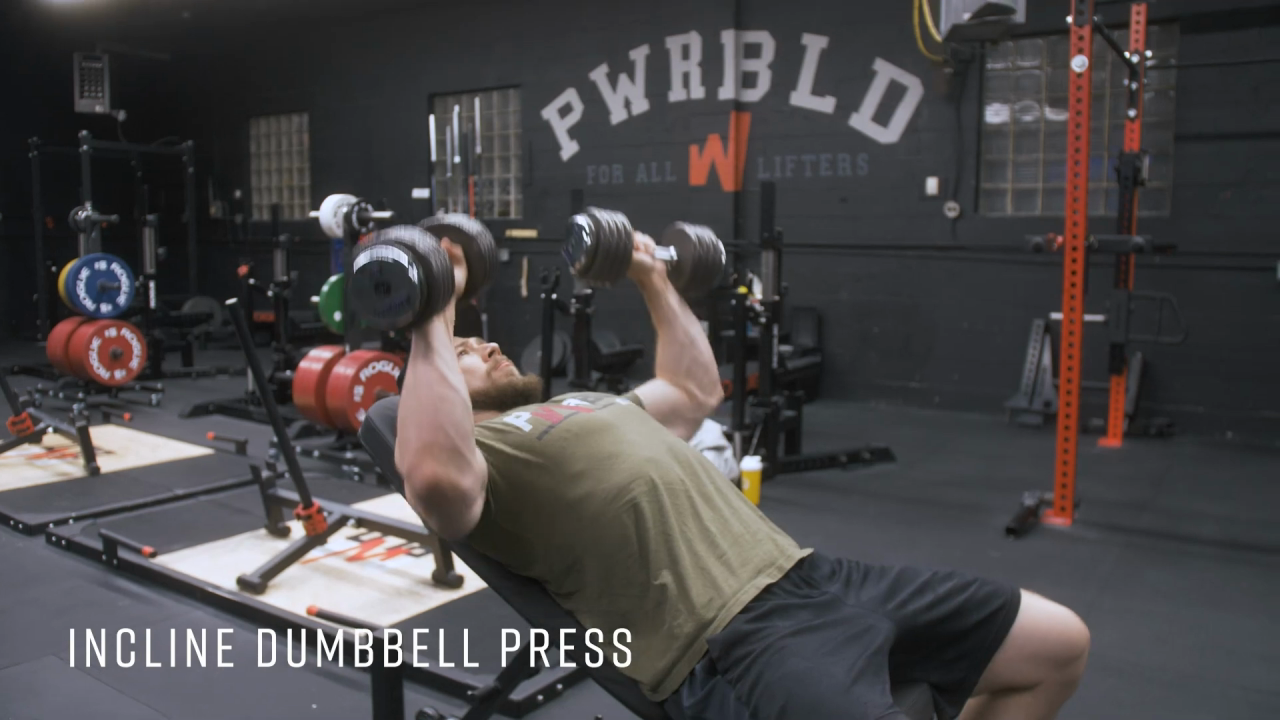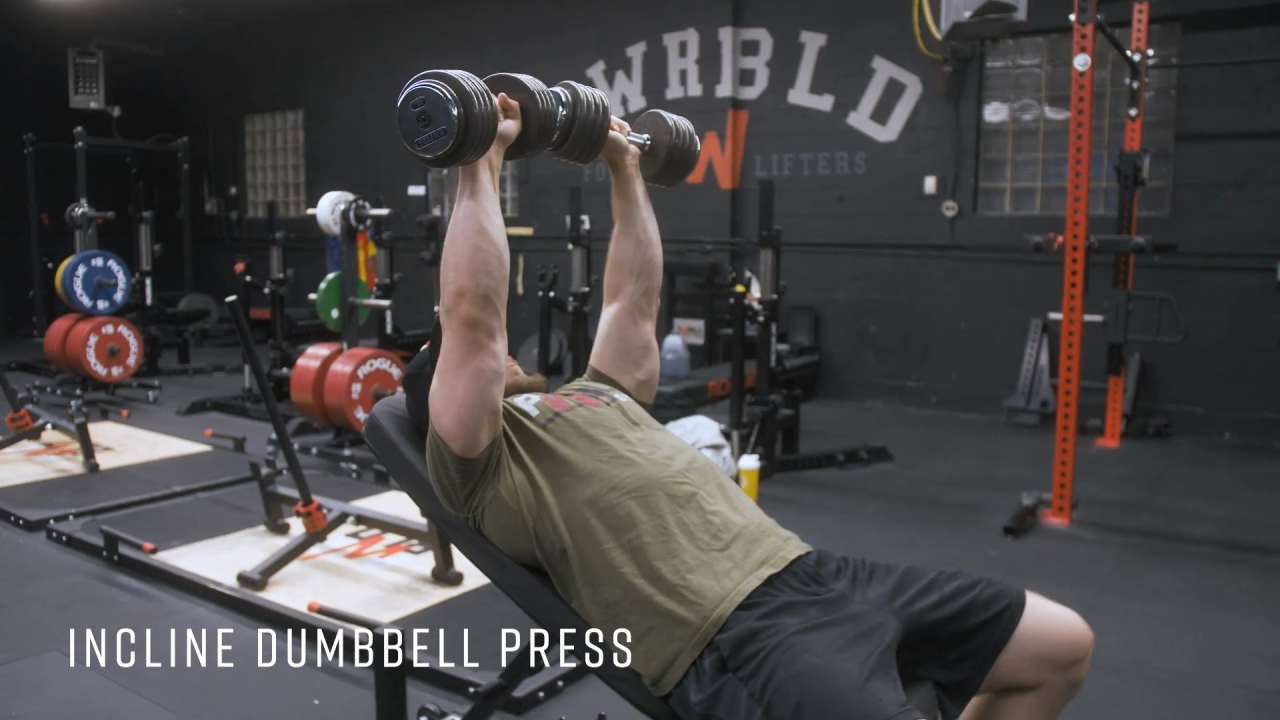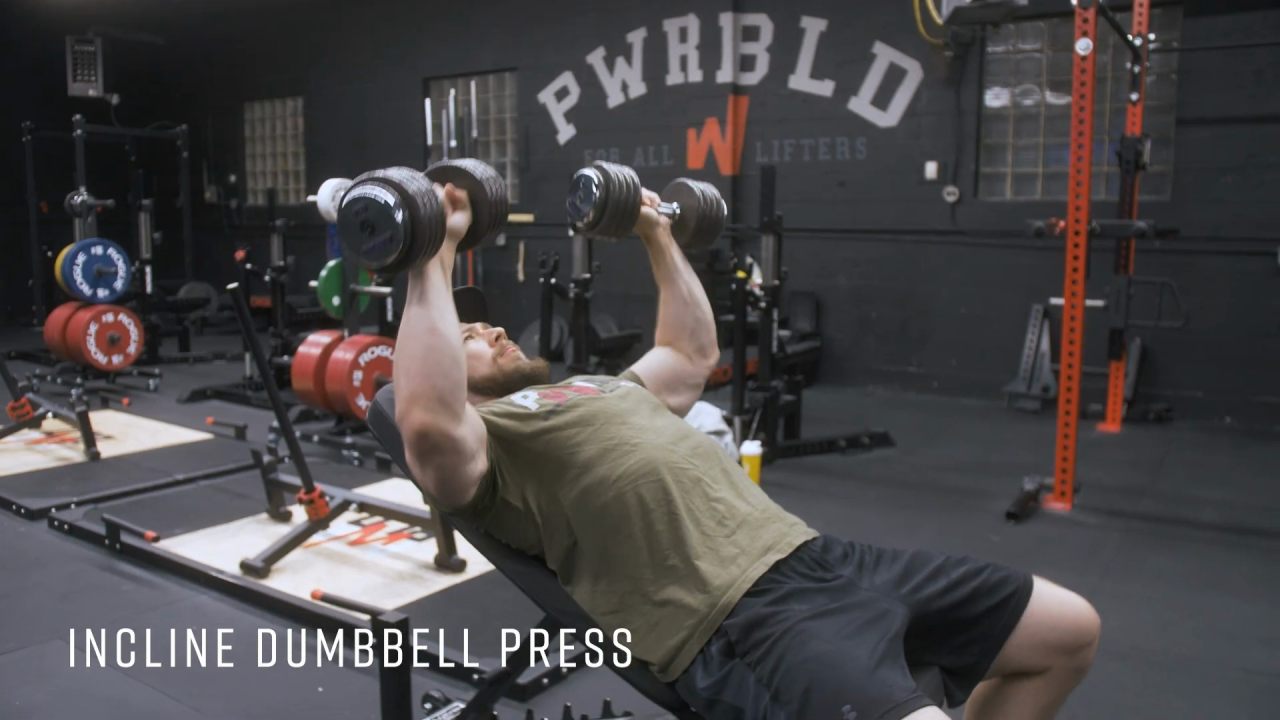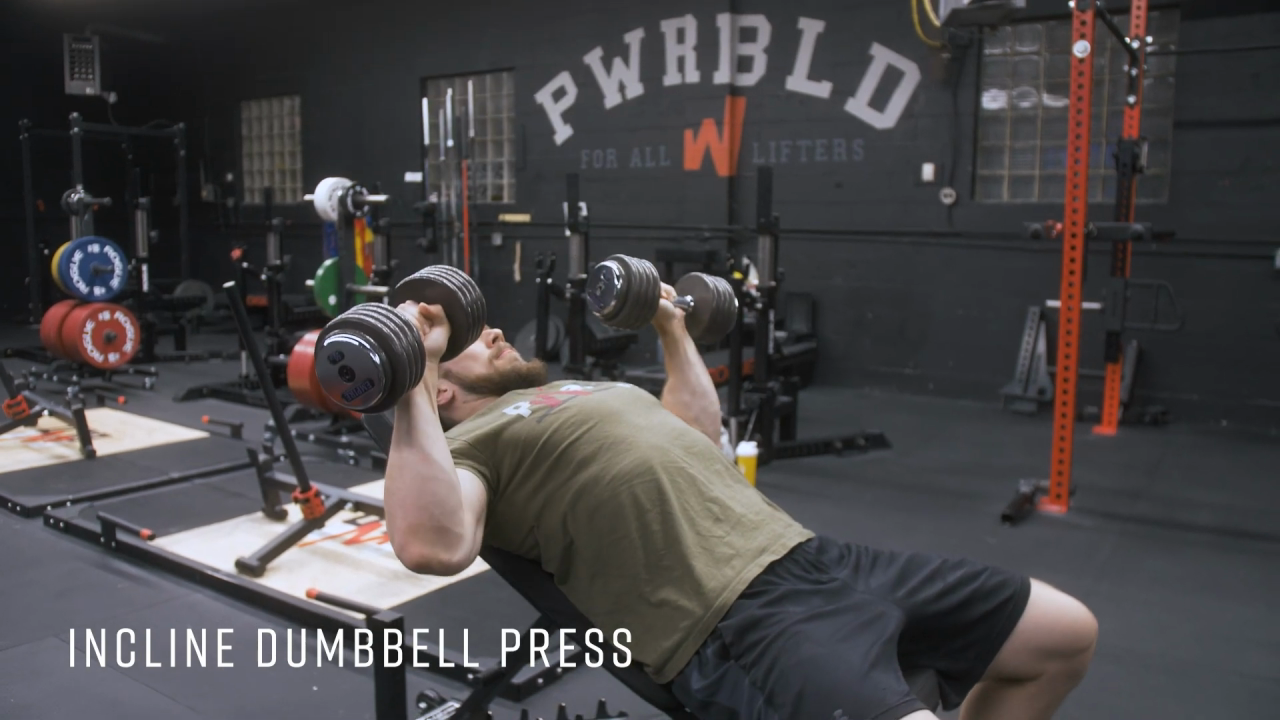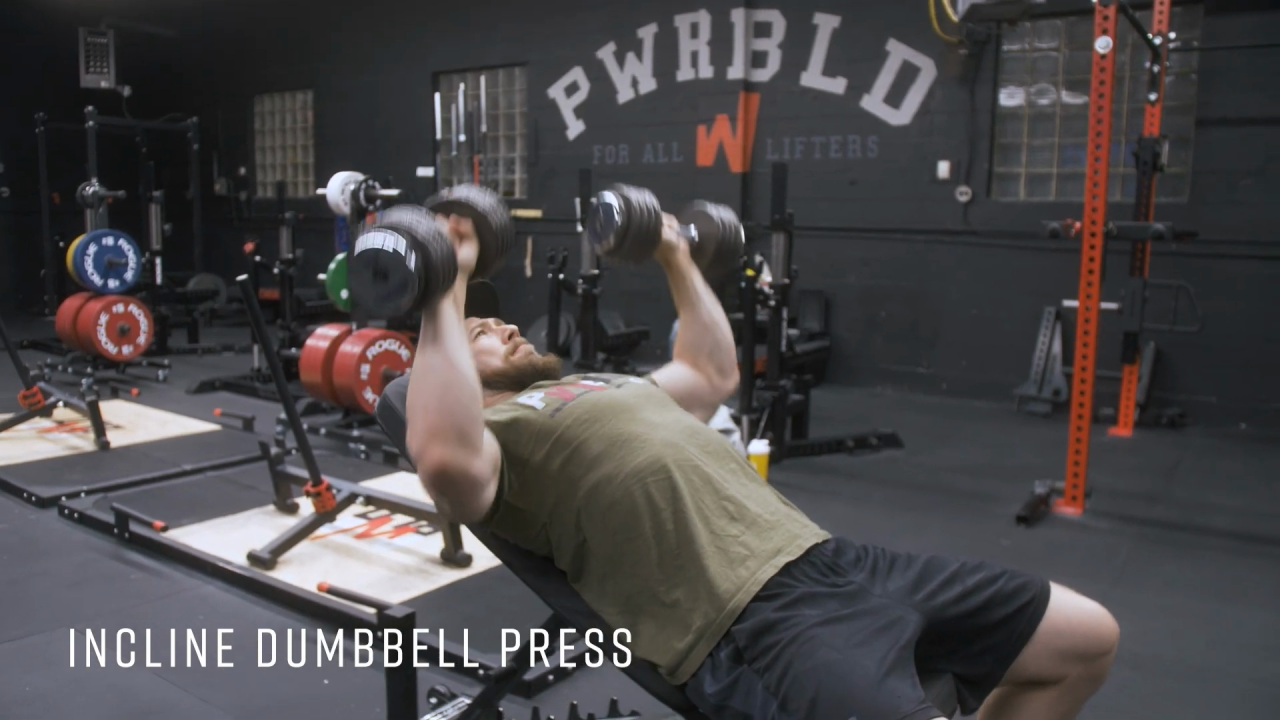
dt=0.7s
person 1, frame 1
left shoulder: (586, 408)
right shoulder: (479, 459)
left elbow: (699, 392)
right elbow: (435, 474)
left wrist: (653, 283)
right wrist: (430, 318)
left hip: (801, 578)
right hip: (724, 644)
left knee: (1058, 644)
person 1, frame 2
left shoulder: (593, 399)
right shoulder: (480, 463)
left elbow: (634, 301)
right elbow: (472, 314)
left wrist: (625, 169)
right wrist: (482, 163)
left hip: (804, 573)
right hip: (733, 639)
left knee: (1063, 647)
person 1, frame 3
left shoulder: (596, 388)
right shoulder: (481, 438)
left elbow: (696, 354)
right elbow: (428, 425)
left wrist: (657, 237)
right wrist: (433, 257)
left hip: (812, 556)
right hip: (740, 623)
left knee: (1069, 633)
person 1, frame 4
left shoulder: (577, 398)
right shoulder: (470, 447)
right elbow: (433, 545)
left wrist: (673, 328)
right wrist: (413, 371)
left hip: (806, 559)
right hip: (735, 621)
left knee: (1066, 637)
person 1, frame 5
left shoulder: (603, 385)
right shoulder: (493, 434)
left elbow: (716, 376)
right elbow: (448, 456)
left wrist: (676, 258)
right wrist: (443, 294)
left hip: (823, 561)
right hip: (743, 627)
left knee: (1086, 640)
